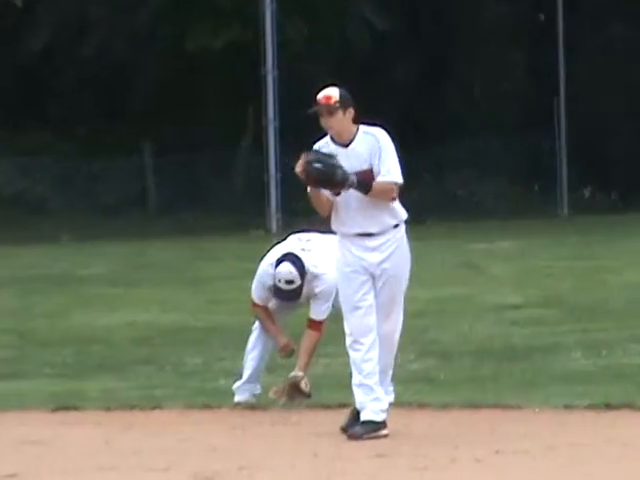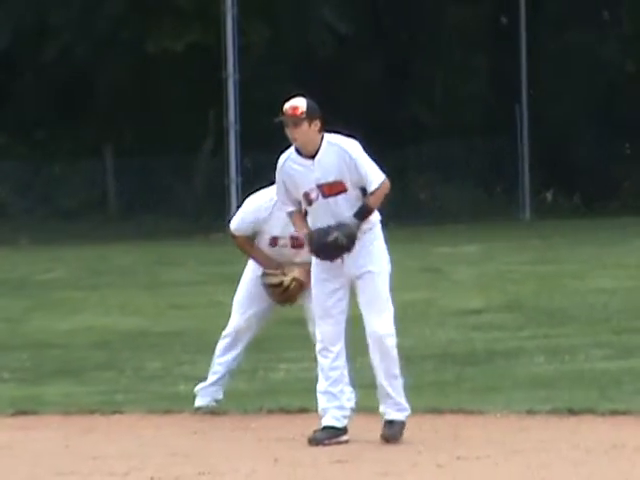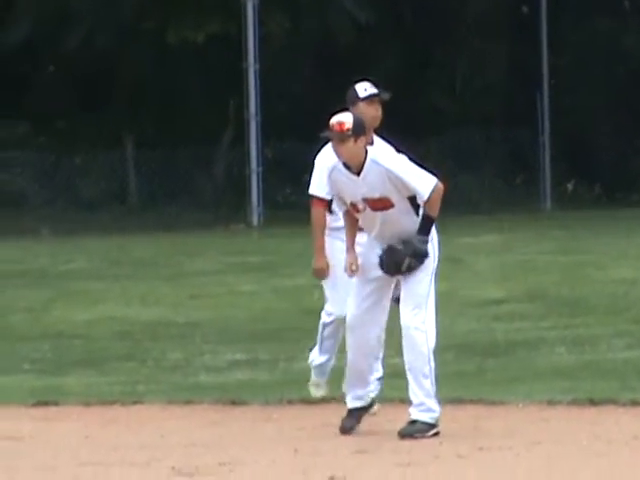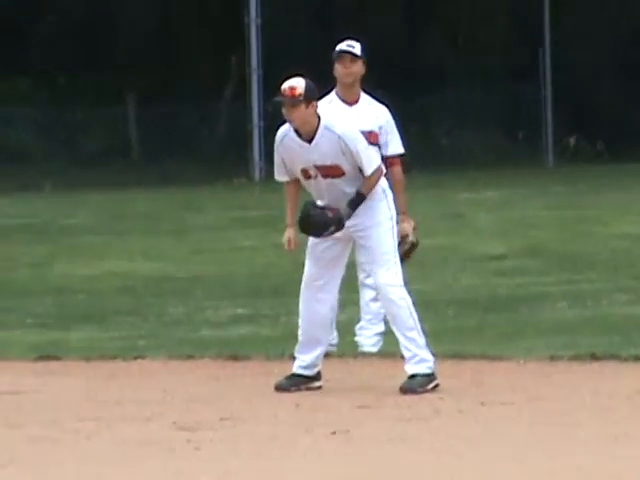
dt=0.7s
person 1, frame 1
left shoulder: (376, 138)
right shoulder: (320, 151)
left elbow: (390, 190)
right elbow: (324, 210)
left wrist: (351, 182)
right wrist: (312, 184)
left hip: (389, 242)
right hip: (351, 246)
left knee: (387, 328)
right knee: (359, 331)
left ankle: (375, 400)
right ankle: (372, 411)
person 1, frame 2
left shoulder: (345, 148)
right shoulder: (286, 164)
left elbow: (381, 186)
left wrist: (354, 221)
right wrist: (308, 237)
left hip: (366, 245)
right hip: (326, 255)
left knee: (380, 329)
right knee: (328, 337)
left ankle: (395, 412)
right ankle: (334, 420)
person 1, frame 3
left shoulder: (389, 165)
right shoulder: (335, 173)
left elbow: (436, 188)
left wrist: (422, 234)
right wrist: (350, 250)
left hip: (416, 244)
right hip: (377, 245)
left knee: (414, 324)
right knee: (358, 320)
left ankle: (426, 414)
right ankle: (359, 399)
person 1, frame 4
left shoulder: (342, 133)
right shoulder: (283, 138)
left elbow: (376, 171)
right elbow: (291, 180)
left wrist: (350, 208)
right wrist: (290, 224)
left hip: (370, 206)
right hip: (330, 210)
left knee: (388, 283)
right knee: (314, 286)
left ankle: (423, 368)
right ankle: (306, 369)
person 2, frame 1
left shoulder: (323, 277)
right shoulder: (267, 269)
left elbow: (314, 327)
right elbow: (259, 306)
left wrist: (300, 370)
right wrist: (280, 337)
right knee: (265, 324)
right ankle: (246, 389)
person 2, frame 2
right shoulder: (259, 203)
right elbow: (239, 235)
right wrist: (269, 267)
right hip: (266, 267)
right knee: (239, 326)
left ankle: (341, 394)
right ankle: (208, 394)
person 2, frame 3
left shoulder: (387, 152)
right shoulder: (333, 153)
right elbow: (319, 206)
right wrist: (319, 254)
right hip: (341, 241)
right knee: (340, 311)
right ankle: (322, 365)
person 2, frame 4
left shoulder: (379, 112)
right shoulder: (320, 111)
left elbow: (394, 166)
left wrist: (403, 215)
left knee: (374, 274)
left ankle: (370, 341)
